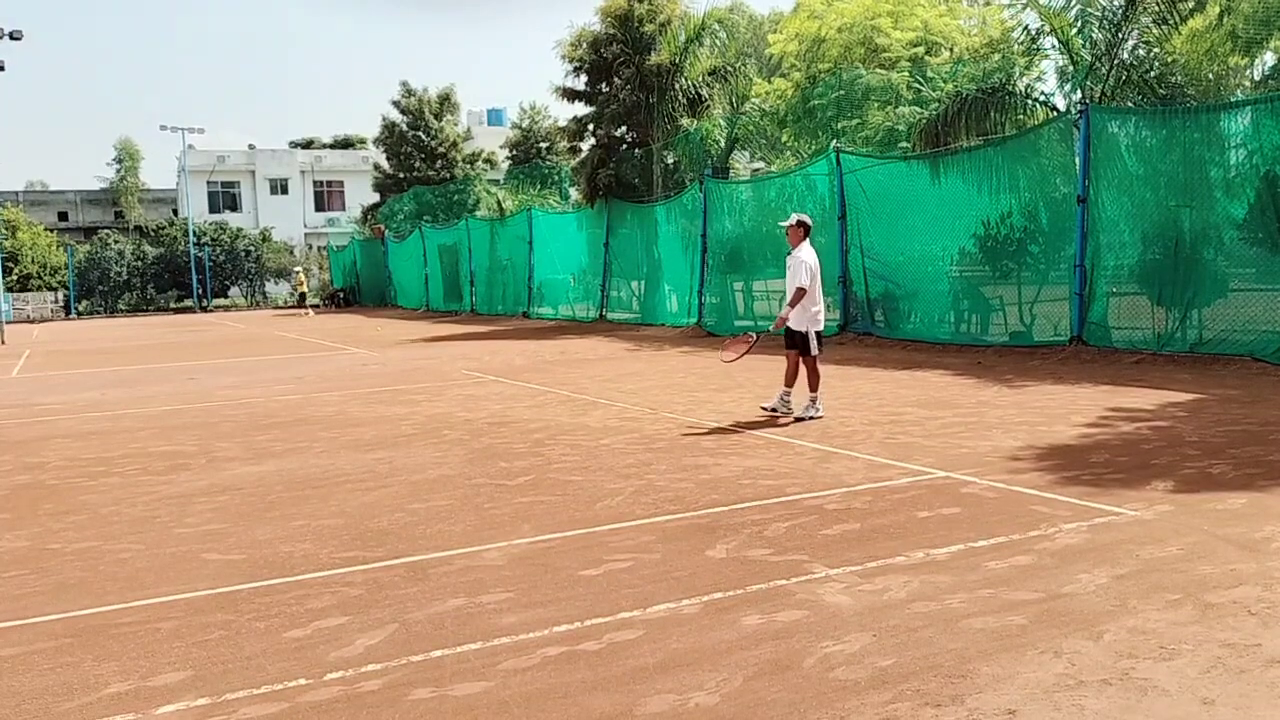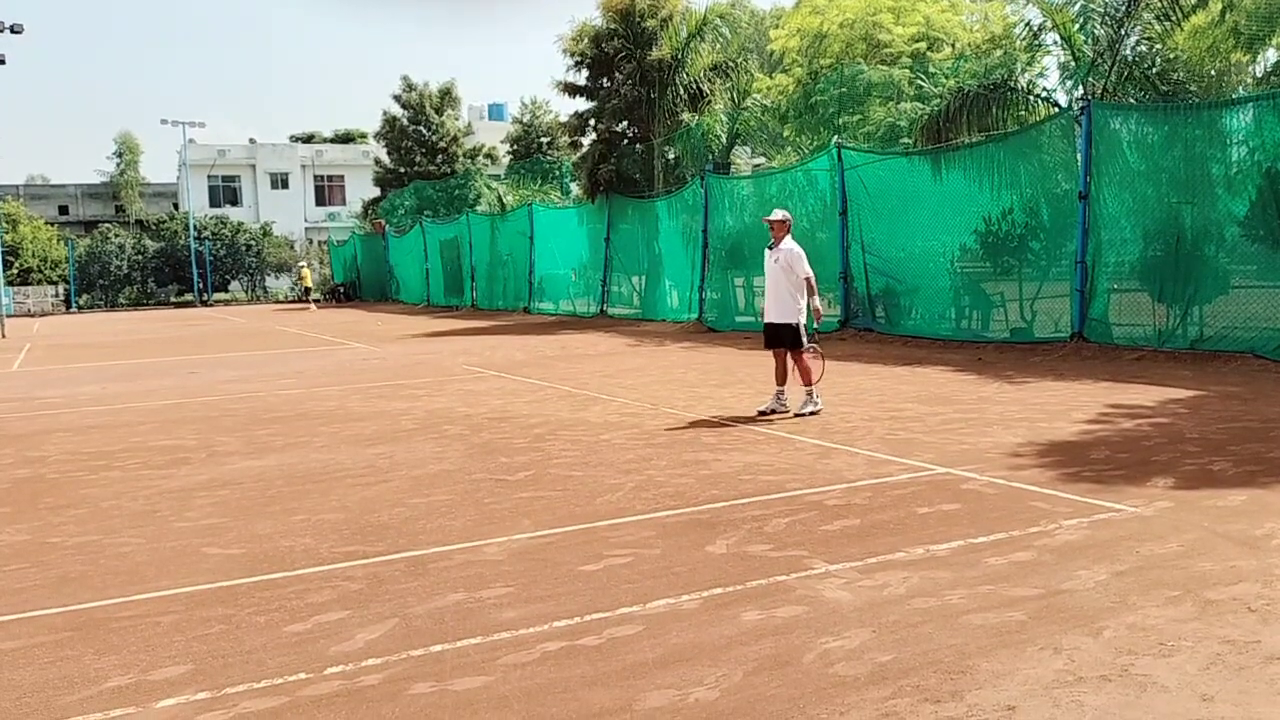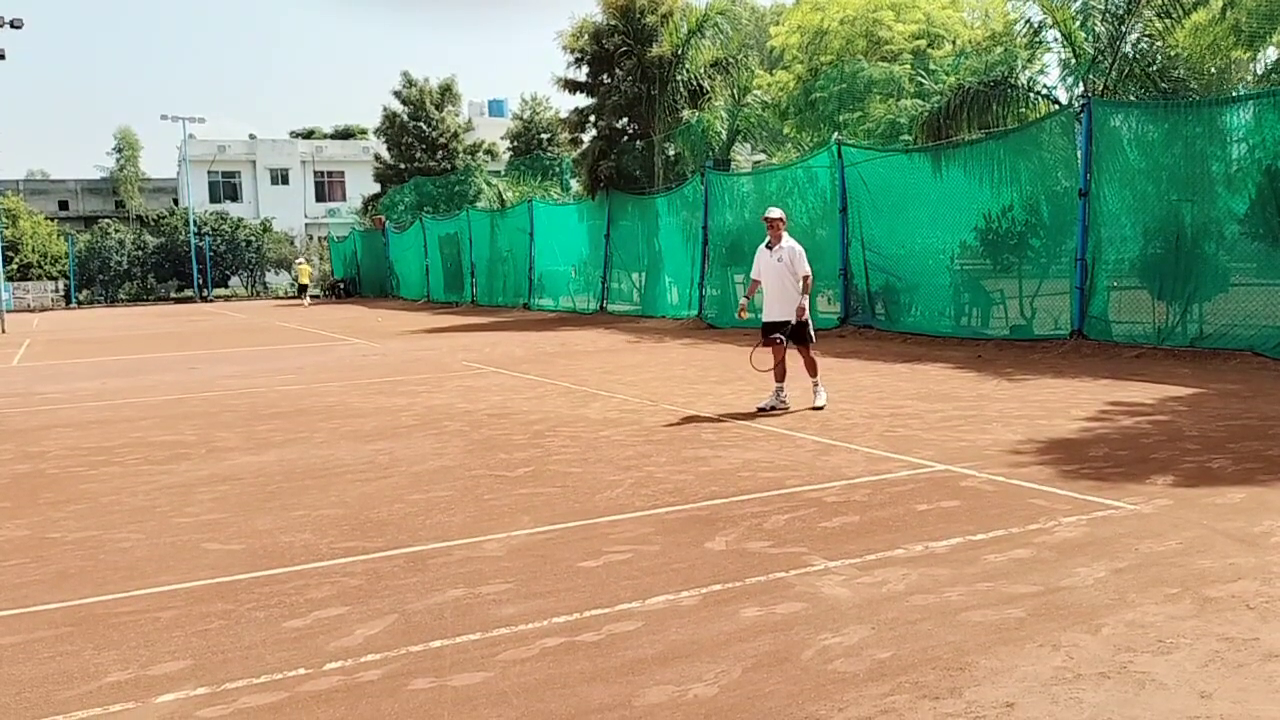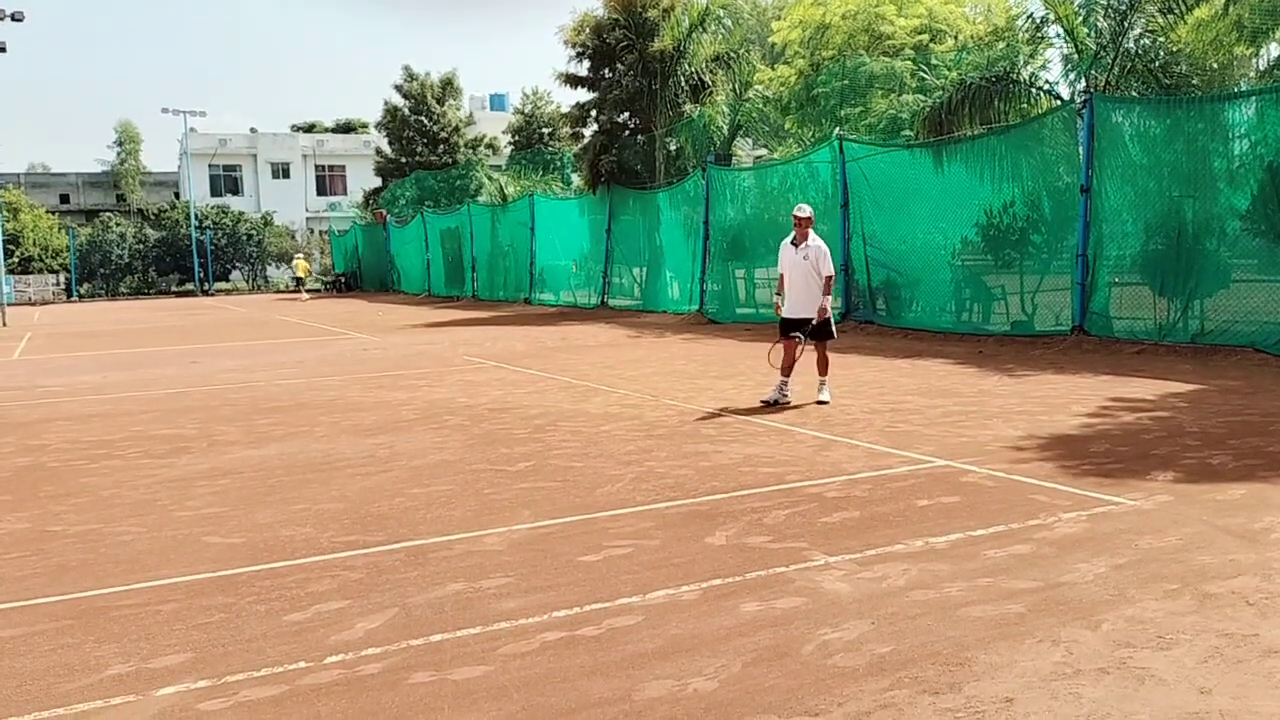
dt=0.5s
person 1, frame 1
left shoulder: (803, 257)
right shoulder: (796, 255)
left elbow: (802, 289)
left wrist: (785, 312)
left hip: (807, 320)
right hip: (796, 320)
left knee: (809, 361)
right knee: (791, 358)
left ankle: (815, 406)
right ankle: (784, 401)
person 1, frame 2
left shoulder: (792, 250)
right shoulder: (769, 251)
left elbow: (808, 277)
left wrist: (815, 302)
right wrist: (765, 305)
left hip: (791, 316)
right hip: (773, 316)
left knee: (797, 356)
right knee: (779, 356)
left ankle: (812, 399)
right ankle: (780, 400)
person 1, frame 3
left shoulder: (793, 248)
right shoulder: (762, 250)
left elbow: (807, 276)
right elbow: (756, 279)
left wrist: (803, 301)
right wrist: (745, 299)
left hip: (795, 313)
right hip: (771, 314)
left knee: (805, 351)
right knee: (777, 354)
left ankle: (818, 389)
right ankle: (780, 397)
person 1, frame 4
left shoulder: (819, 247)
right shoulder: (785, 245)
left elbow: (829, 276)
left wrist: (826, 302)
right wrist: (778, 297)
left hip: (817, 310)
right hip: (792, 310)
left knee: (820, 348)
right knee: (789, 348)
left ankle: (823, 388)
right ankle: (782, 390)
